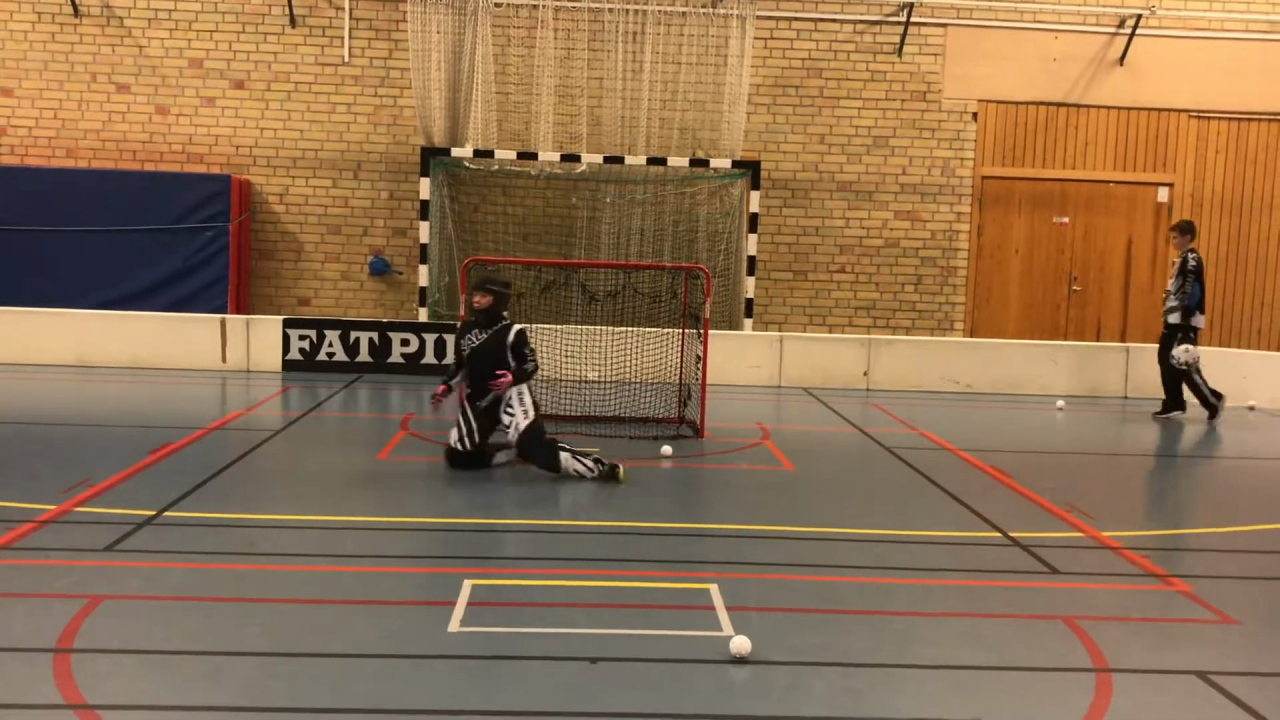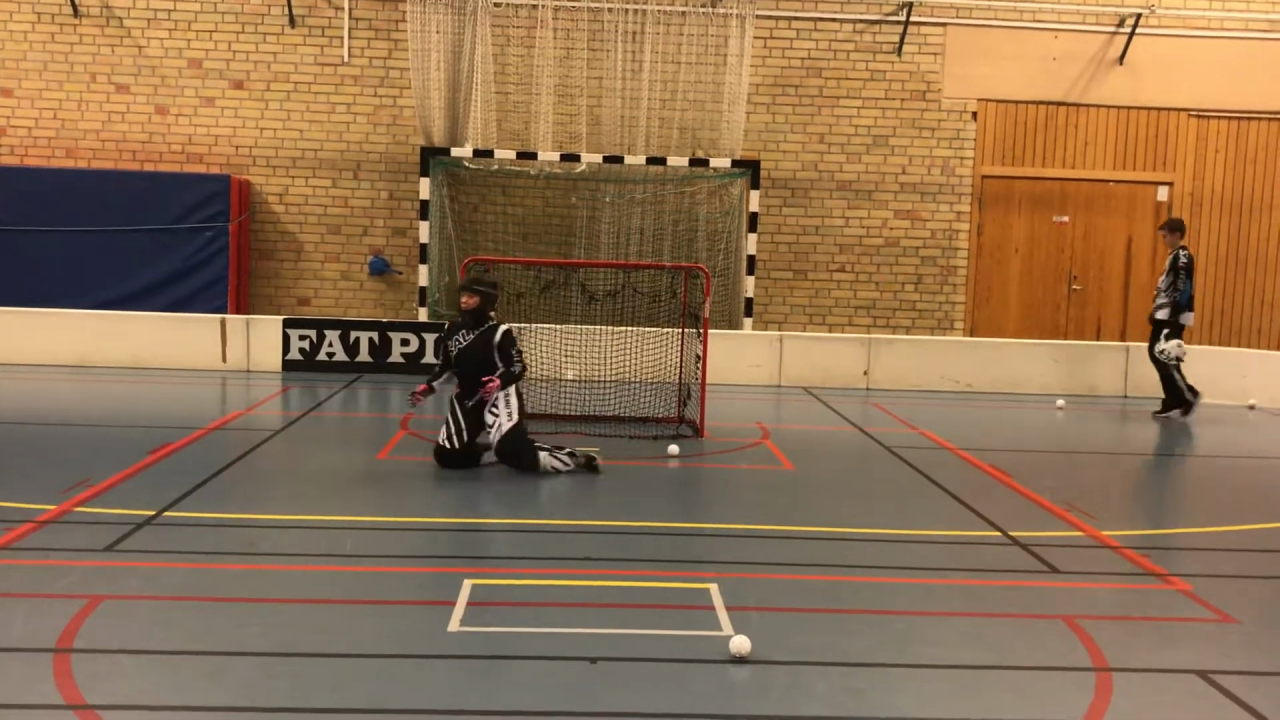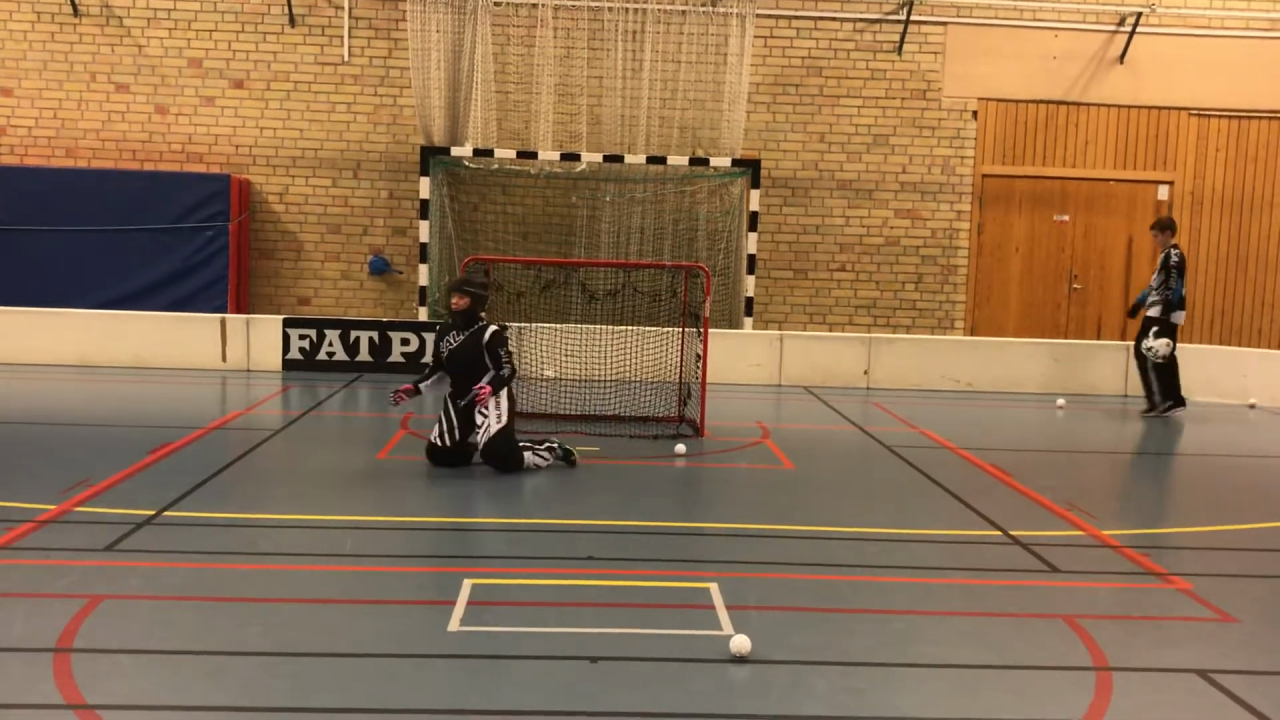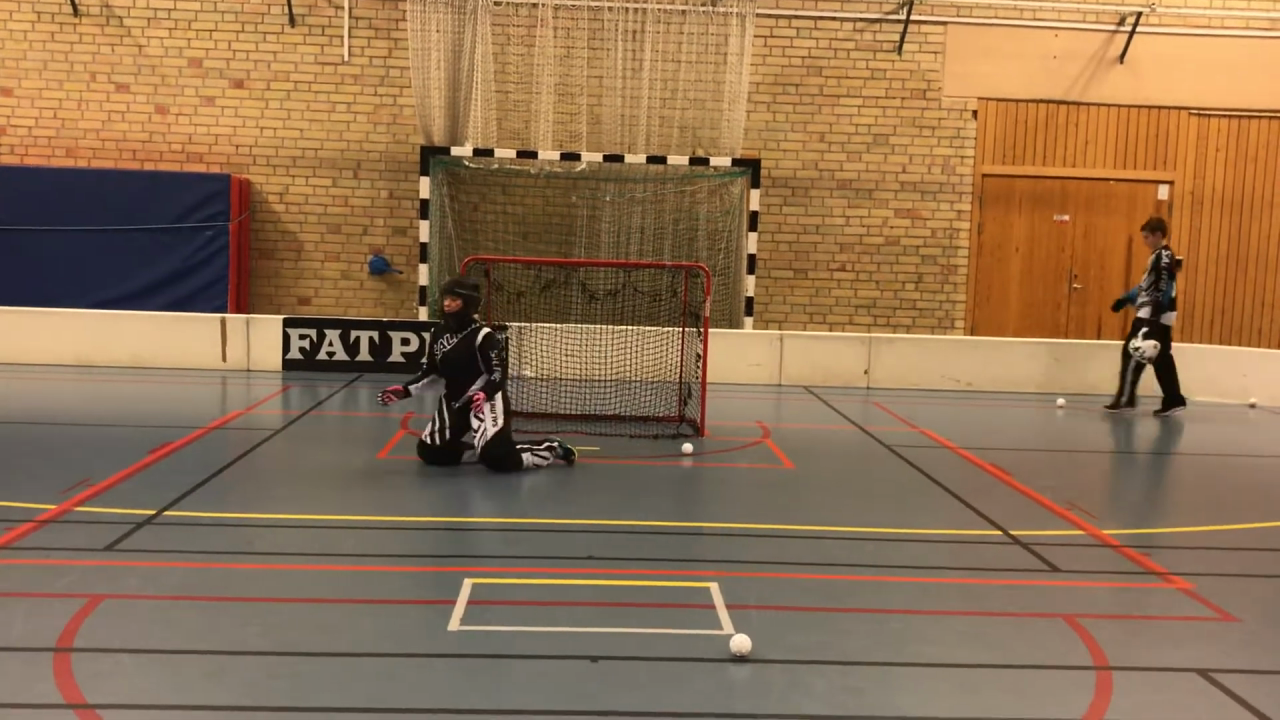
dt=0.1s
person 1, frame 1
left shoulder: (1191, 259)
right shoulder: (1183, 259)
left elbow: (1192, 292)
left wrist: (1186, 321)
left hip: (1184, 320)
right hip: (1174, 319)
right knee: (1167, 360)
left ankle: (1213, 401)
right ankle: (1173, 404)
person 1, frame 2
left shoulder: (1182, 257)
right shoulder: (1175, 256)
left elbow: (1182, 289)
left wrist: (1174, 319)
right wrist: (1156, 310)
left hip: (1173, 316)
right hip: (1166, 314)
left knee: (1161, 354)
right knee: (1160, 355)
left ankle: (1188, 396)
right ankle: (1174, 403)
person 1, frame 3
left shoulder: (1174, 255)
right shoulder: (1167, 254)
left elbow: (1174, 288)
left wrist: (1165, 317)
right wrist: (1138, 302)
left hip: (1164, 314)
right hip: (1158, 313)
left knee: (1144, 351)
right knee: (1165, 358)
left ankle: (1158, 399)
right ankle: (1174, 400)
person 1, frame 4
left shoulder: (1164, 256)
right shoulder: (1159, 255)
left elbow: (1164, 289)
left wrist: (1155, 317)
right wrist: (1126, 299)
left hip: (1153, 315)
right hip: (1153, 315)
left knee: (1132, 352)
right knee: (1162, 358)
left ankle: (1125, 399)
right ankle: (1174, 401)
person 2, frame 1
left shoulder: (512, 332)
right shoulder: (465, 328)
left elbow: (531, 365)
right elbow: (460, 364)
left wrist: (513, 377)
right wrist: (447, 386)
left hip: (511, 395)
right hip: (478, 399)
left knee: (532, 444)
right knee: (457, 458)
left ankle: (598, 466)
right ankle: (513, 450)
person 2, frame 2
left shoulder: (500, 332)
right shoulder: (452, 329)
left elbow: (518, 367)
right elbow: (445, 365)
left wrist: (500, 381)
right wrist: (429, 386)
left hip: (498, 395)
right hip: (466, 399)
left knee: (512, 447)
right knee: (446, 456)
left ankle: (573, 459)
right ankle: (496, 448)
person 2, frame 3
left shoulder: (490, 333)
right shoulder: (444, 331)
left elbow: (508, 370)
right elbow: (437, 368)
left wrist: (491, 388)
right wrist: (415, 388)
left hip: (490, 397)
right hip: (459, 400)
left knee: (500, 455)
right knee: (438, 454)
left ankle: (553, 450)
right ankle: (489, 448)
person 2, frame 4
left shoulder: (483, 335)
right shoulder: (438, 333)
left elbow: (499, 374)
right elbow: (432, 371)
left wrist: (485, 393)
right wrist: (405, 390)
left hip: (485, 400)
right hip: (453, 402)
left knee: (498, 458)
right knee: (430, 452)
left ankle: (552, 449)
right ankle: (482, 449)
